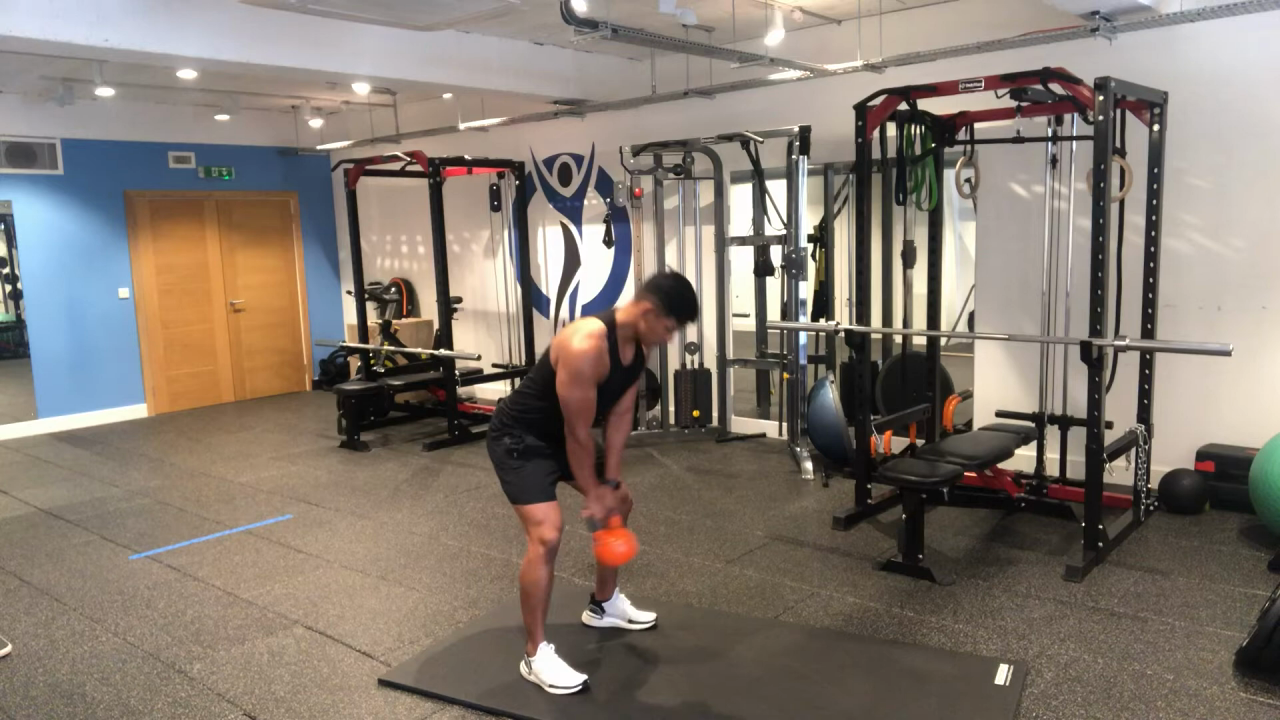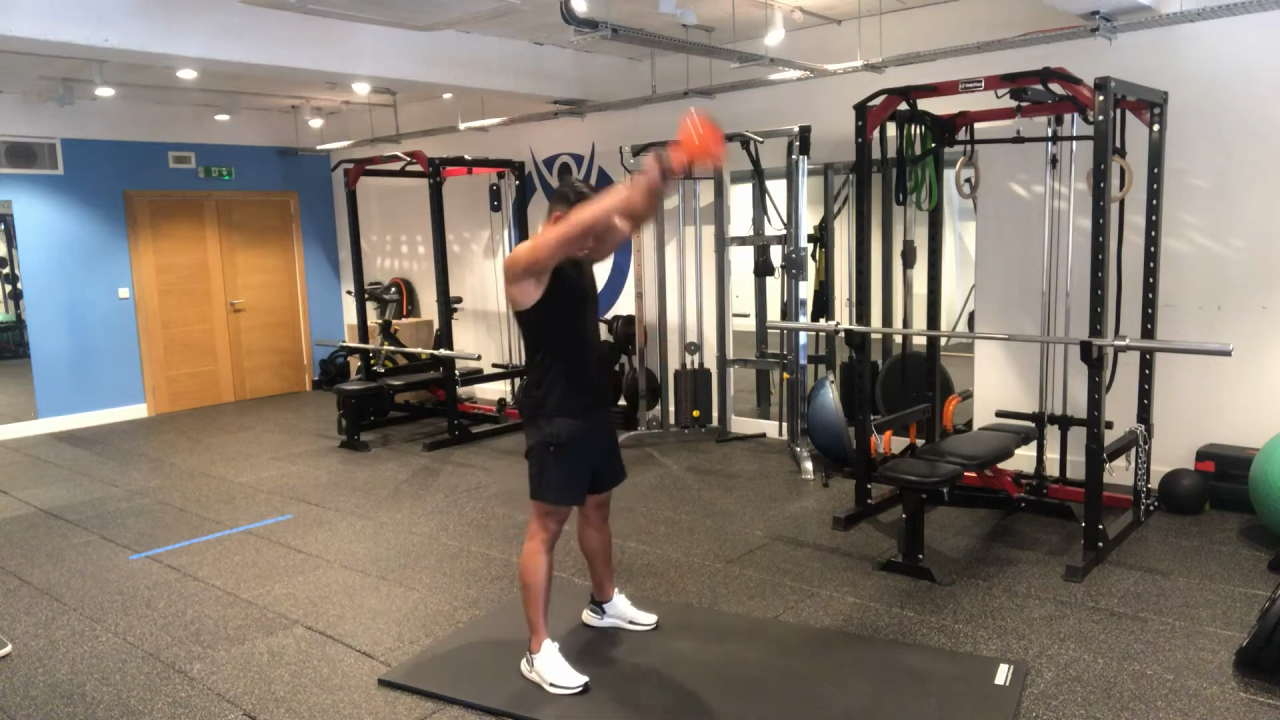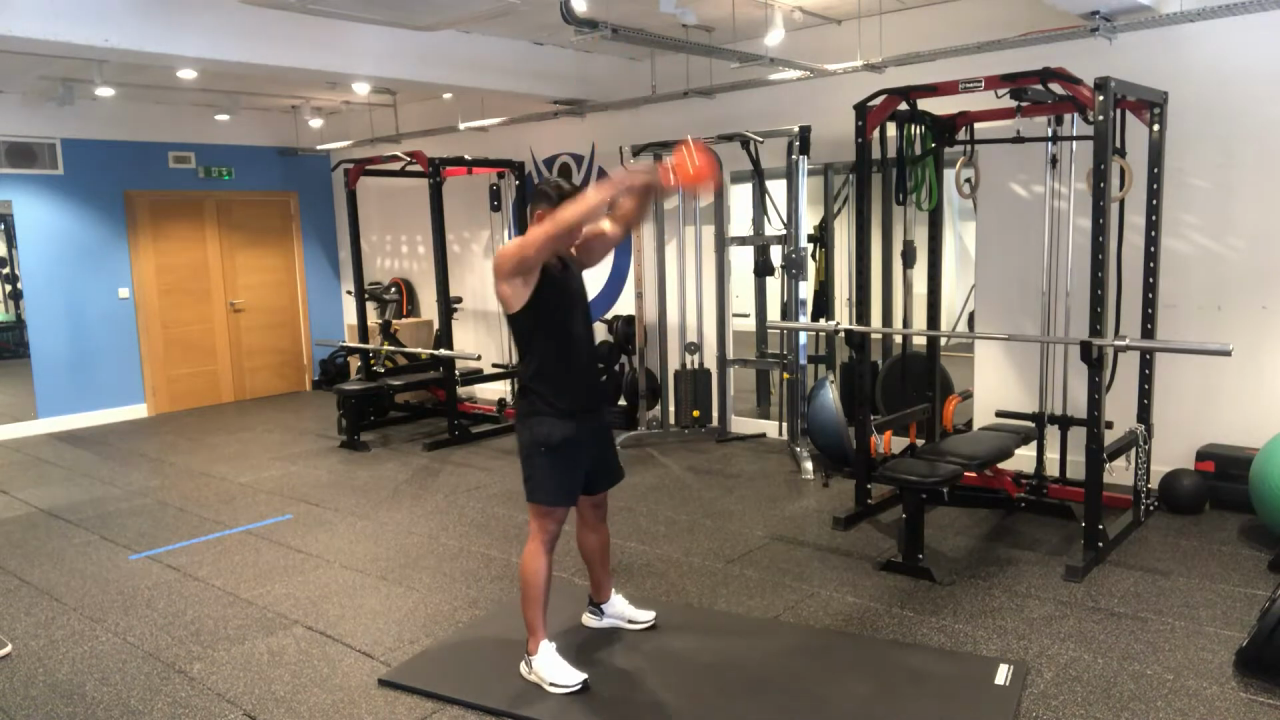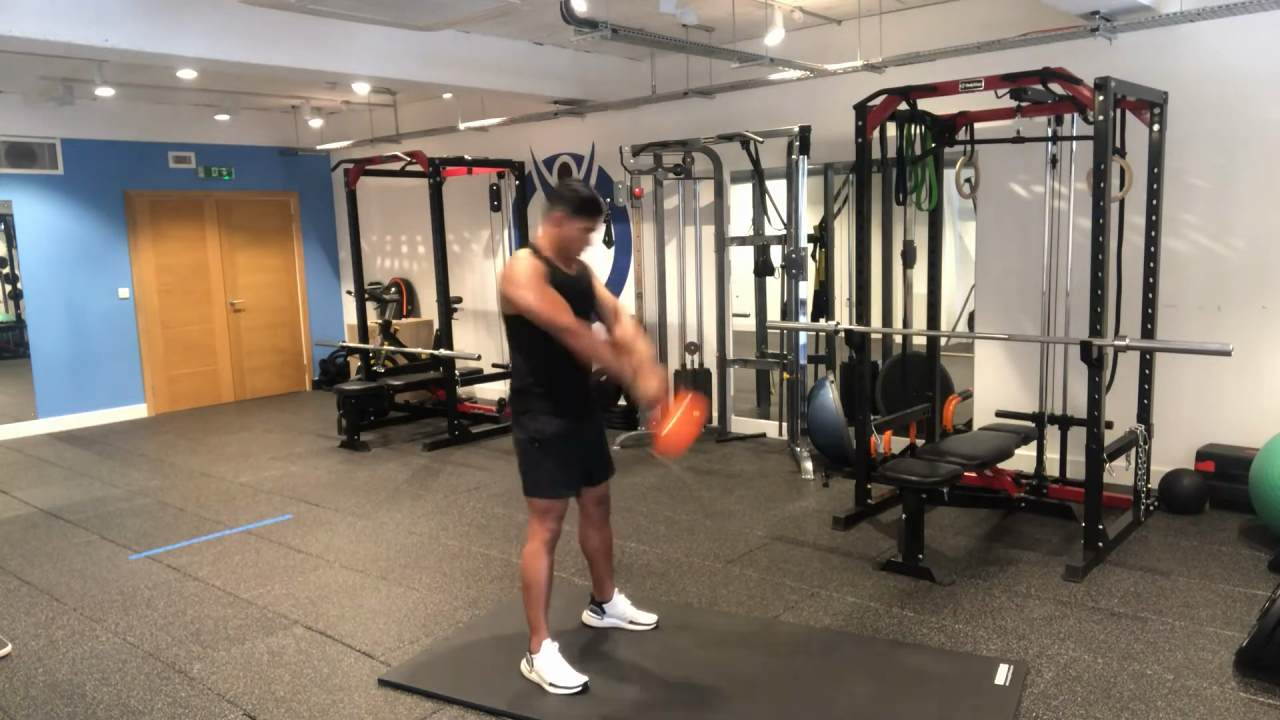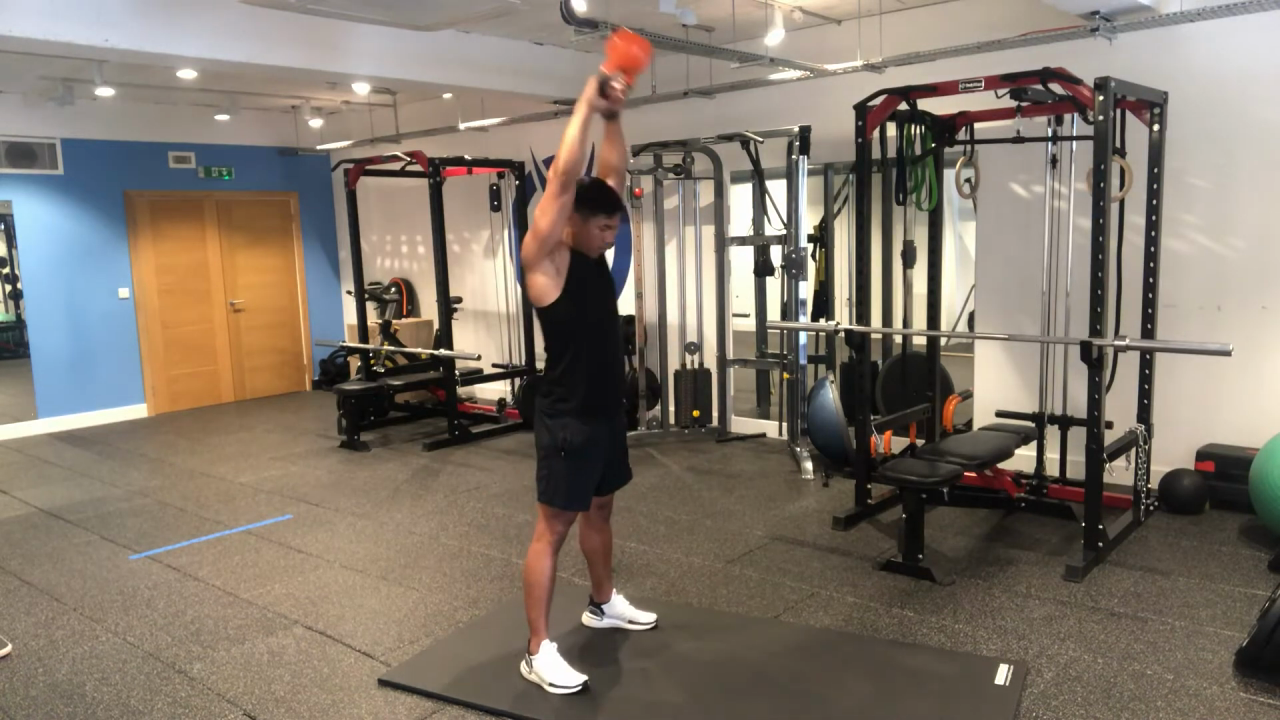
dt=1s
person 1, frame 1
left shoulder: (637, 344)
right shoulder: (587, 346)
left elbow: (620, 415)
right elbow: (578, 431)
left wrist: (612, 479)
right wrist: (592, 494)
left hip: (564, 433)
right hip: (520, 437)
left knee: (619, 502)
right knee: (547, 534)
left ankle: (604, 603)
right ankle: (535, 654)
person 1, frame 2
left shoulder: (576, 259)
right shoulder: (525, 263)
left elbow: (629, 219)
right elbow: (581, 222)
left wrist: (659, 182)
right wrist: (642, 179)
left hip: (595, 408)
right hip: (554, 418)
left knee: (597, 510)
right knee: (547, 527)
left ankle: (604, 602)
right ankle: (538, 653)
person 1, frame 3
left shoulder: (567, 255)
right shoulder: (514, 262)
left elbow: (615, 225)
right elbow: (568, 223)
left wrist: (645, 189)
right wrist: (622, 180)
left hip: (588, 408)
right hip: (546, 418)
left knee: (595, 509)
right knee: (545, 528)
left ankle: (602, 603)
right ankle: (536, 652)
person 1, frame 4
left shoulder: (579, 270)
right shoulder: (523, 272)
left elbow: (619, 323)
right elbow: (573, 335)
left wrist: (651, 370)
right wrist: (635, 379)
left hip: (583, 408)
right hip: (541, 416)
left knee: (597, 503)
right knee: (546, 526)
left ankle: (604, 603)
right ankle: (538, 652)
person 1, frame 5
left shoulder: (592, 252)
right shoulder: (545, 257)
left elbow: (611, 175)
right elbow: (563, 180)
left wrist: (614, 114)
right wrist: (585, 106)
left hip: (606, 411)
right hip: (567, 418)
left knee: (599, 511)
right knee: (553, 529)
left ankle: (603, 604)
right ankle: (537, 653)
